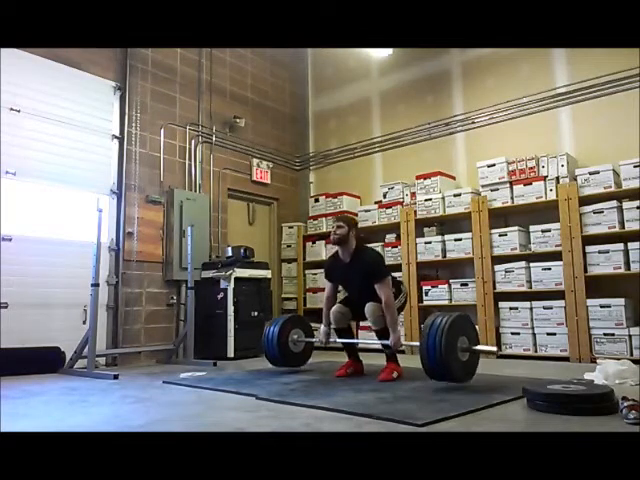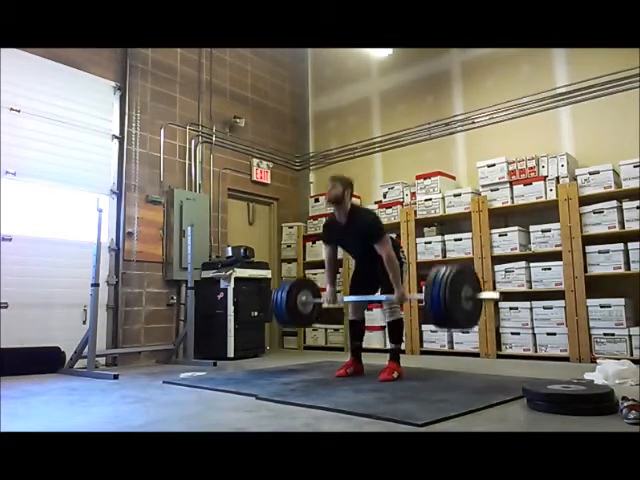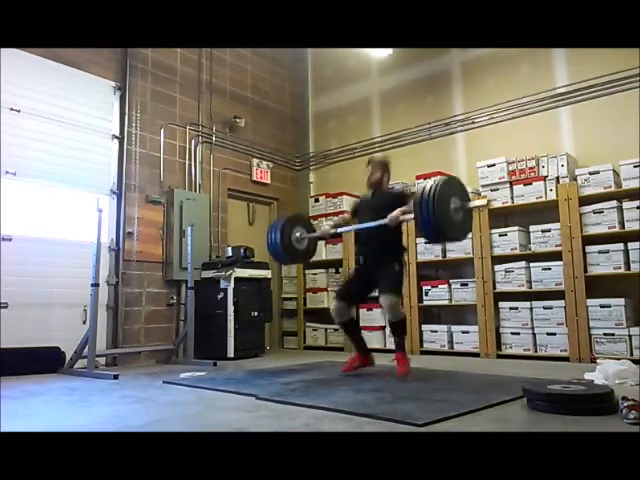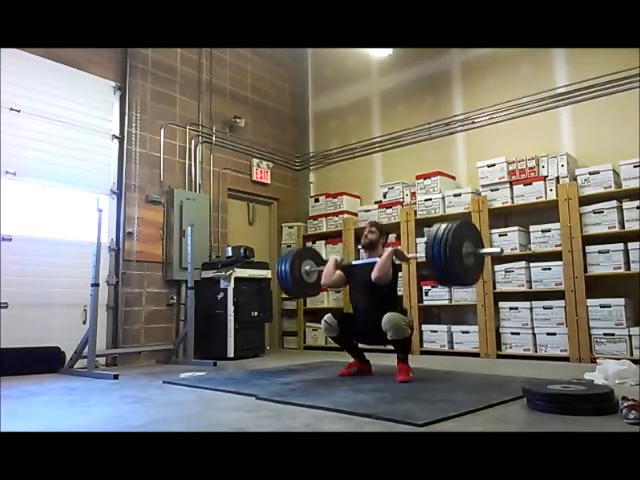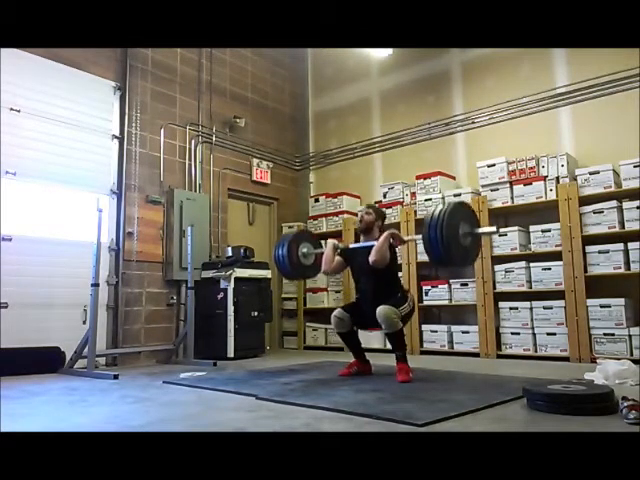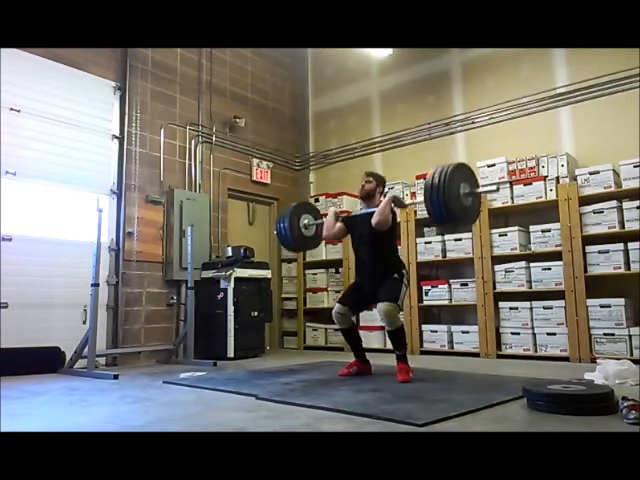
dt=0.5s
person 1, frame 1
left shoulder: (370, 258)
right shoulder: (332, 263)
left elbow: (386, 297)
right elbow: (329, 295)
left wrist: (394, 333)
right wrist: (325, 327)
left hip: (393, 292)
left knee: (372, 310)
right knee: (337, 312)
left ankle: (392, 363)
right ankle: (354, 362)
person 1, frame 2
left shoulder: (365, 218)
right shoulder: (330, 225)
left elbow: (387, 253)
right elbow: (330, 257)
left wrist: (398, 288)
right wrist: (330, 287)
left hip: (390, 258)
right hip: (364, 264)
left knee: (390, 304)
right knee: (354, 307)
left ankle: (394, 363)
right ankle: (355, 361)
person 1, frame 3
left shoulder: (395, 196)
right shoulder: (362, 203)
left elbow: (416, 208)
right elbow: (348, 218)
left wrist: (400, 212)
right wrist: (331, 226)
left hip: (389, 262)
right hip: (364, 265)
left knee: (390, 302)
right knee: (339, 307)
left ankle: (401, 354)
right ankle: (363, 354)
person 1, frame 4
left shoulder: (388, 264)
right shoulder: (353, 267)
left elbow: (378, 277)
right elbow: (326, 282)
left wrist: (389, 253)
right wrist: (333, 261)
left hip: (389, 322)
right hip: (364, 327)
left knee: (392, 320)
right knee: (329, 322)
left ankle: (403, 364)
right ankle: (361, 362)
person 1, frame 5
left shoulder: (384, 244)
right shoulder: (351, 250)
left elbow: (375, 261)
right elbow: (327, 269)
left wrist: (386, 236)
right wrist: (331, 245)
left hip: (396, 300)
left knee: (384, 313)
right knee: (338, 317)
left ankle: (402, 364)
right ankle: (361, 362)
person 1, frame 6
left shoulder: (386, 211)
right shoulder: (353, 218)
left elbow: (377, 222)
right elbow: (328, 233)
left wrist: (389, 200)
right wrist: (332, 214)
left hip: (391, 274)
right hip: (365, 278)
left knee: (387, 310)
right knee: (340, 312)
left ankle: (402, 364)
right ankle: (361, 361)
